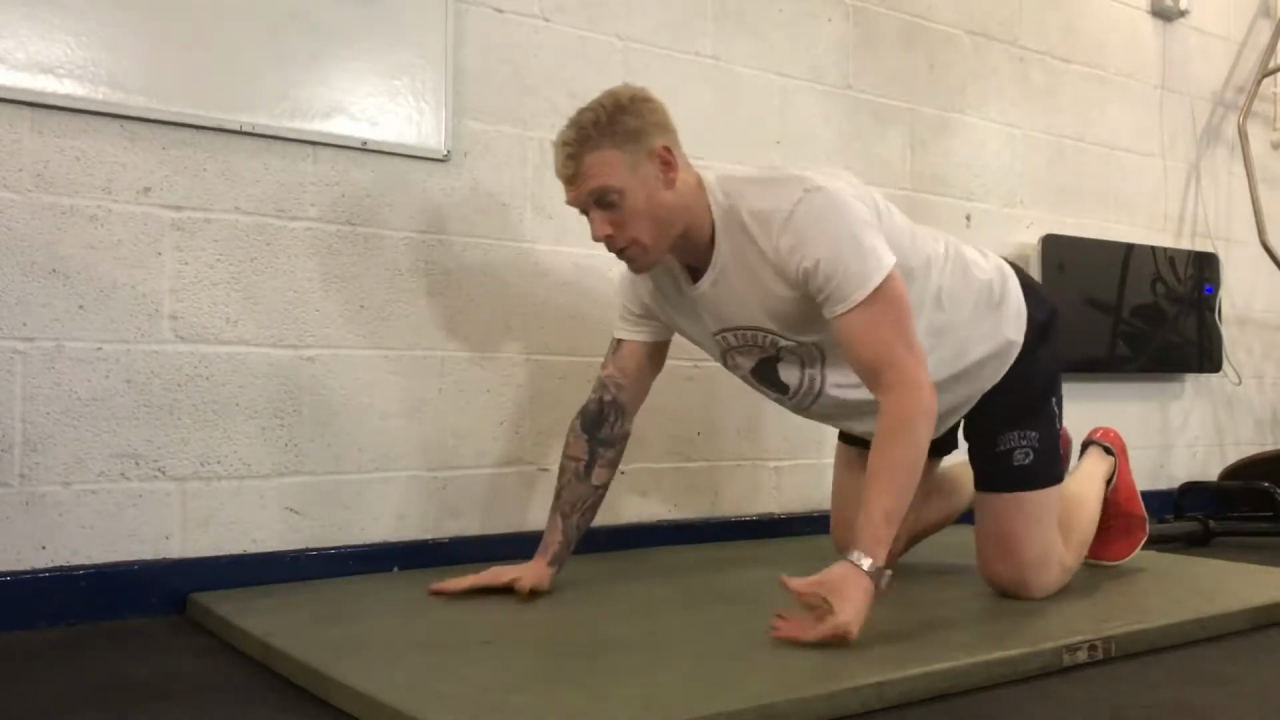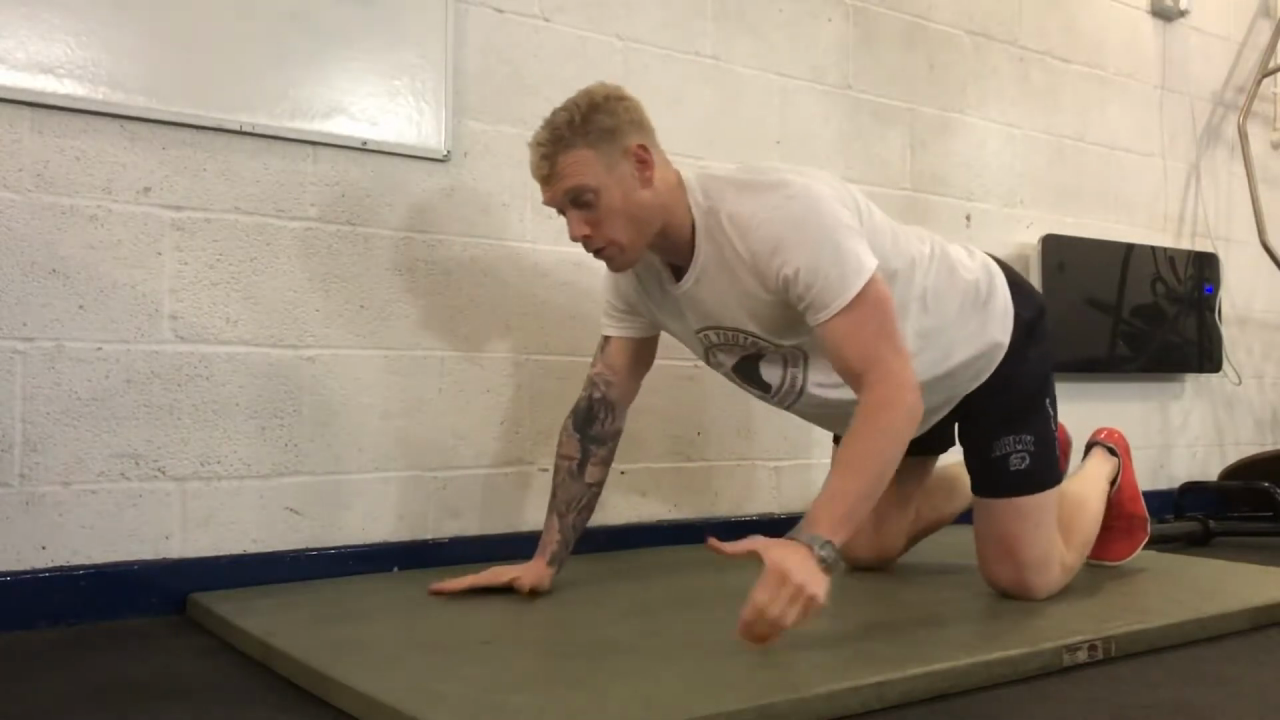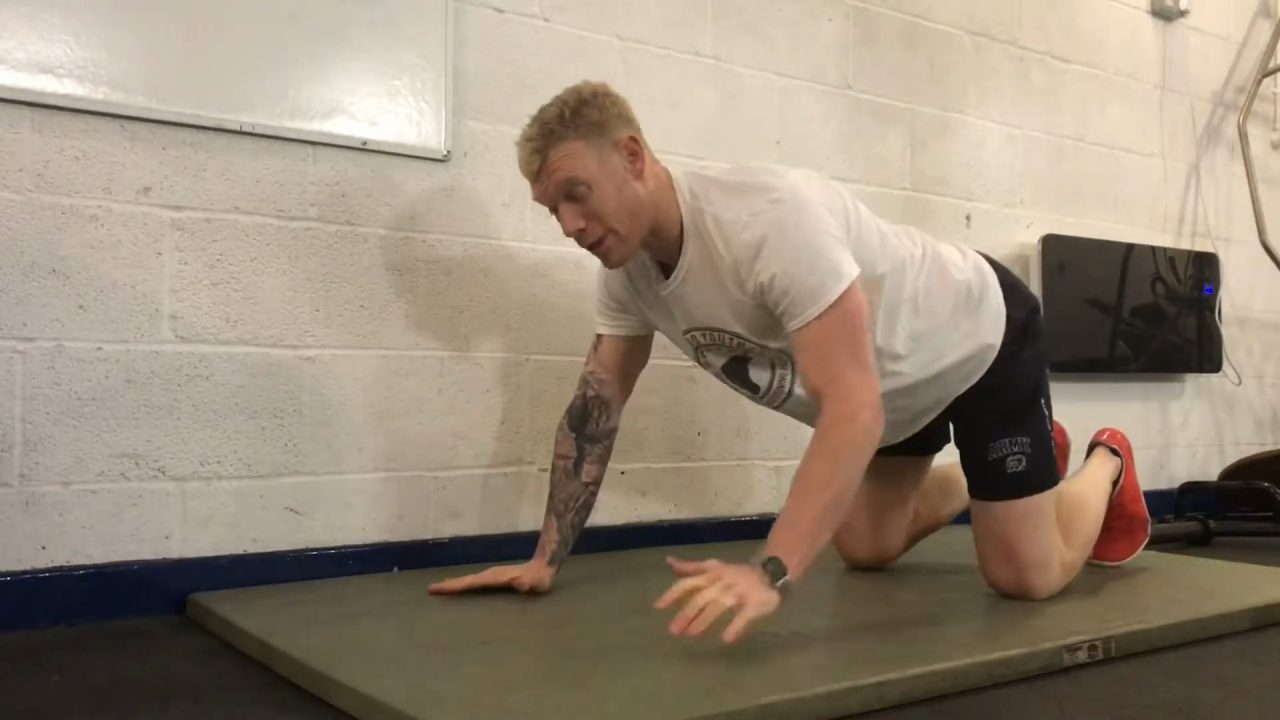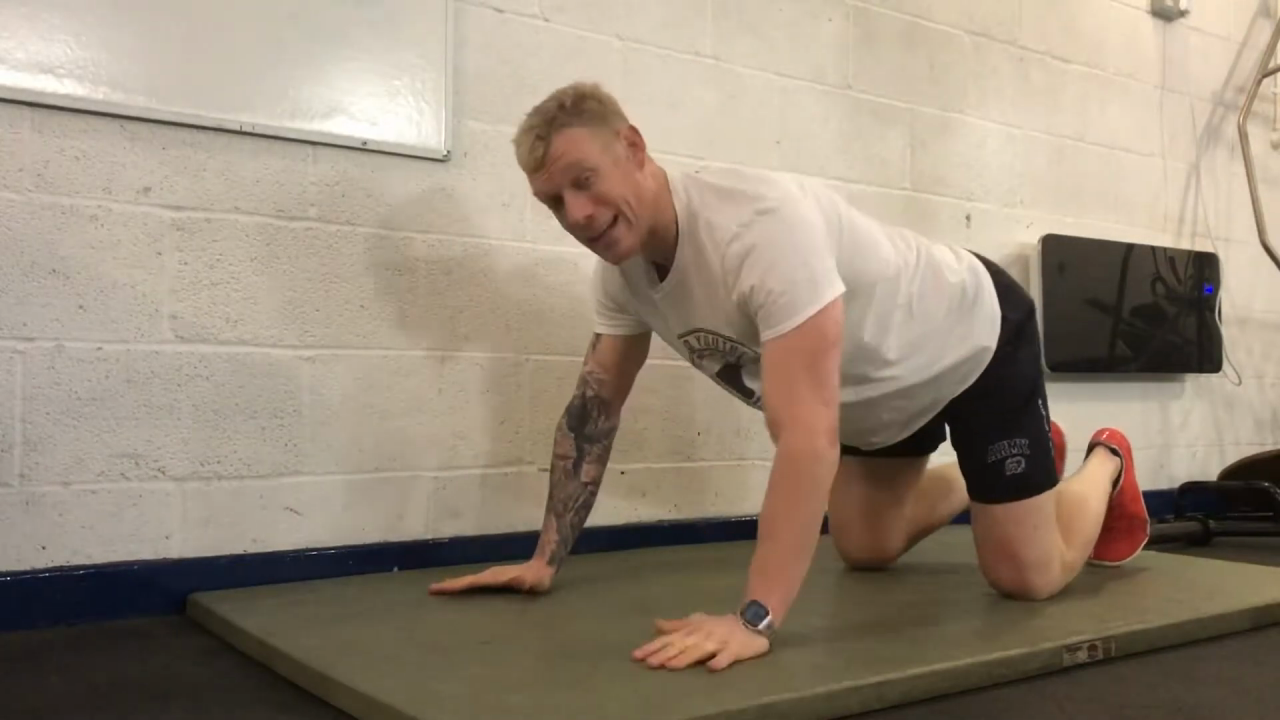
dt=0.1s
person 1, frame 1
left shoulder: (803, 215)
right shoulder: (649, 275)
left elbow: (910, 391)
right elbow: (607, 412)
left wrist: (863, 568)
right wrist: (546, 559)
left hip: (995, 342)
right hip: (881, 392)
left knee: (1024, 574)
right knee: (864, 536)
left ankle: (1099, 464)
right ankle: (993, 475)
person 1, frame 2
left shoulder: (785, 217)
right shoulder: (635, 270)
left elbow: (896, 394)
right elbow: (600, 409)
left wrist: (811, 547)
right wrist: (546, 559)
left hip: (983, 338)
right hip: (893, 372)
left knee: (1025, 576)
right knee: (866, 548)
left ankle: (1102, 465)
right ankle: (989, 472)
person 1, frame 3
left shoulder: (769, 221)
right shoulder: (626, 266)
left elbow: (853, 411)
right elbow: (595, 407)
left wrist: (766, 572)
right wrist: (546, 559)
left hip: (977, 339)
right hip: (887, 376)
left knee: (1025, 576)
right knee: (864, 549)
left ankle: (1106, 466)
right ankle: (993, 473)
person 1, frame 4
left shoulder: (761, 225)
right shoulder: (620, 268)
left elbow: (807, 437)
right elbow: (594, 408)
left wrist: (755, 615)
right wrist: (546, 558)
left hip: (971, 340)
right hip: (876, 383)
left knee: (1028, 576)
right knee: (865, 550)
left ankle: (1105, 465)
right ankle: (1007, 469)
